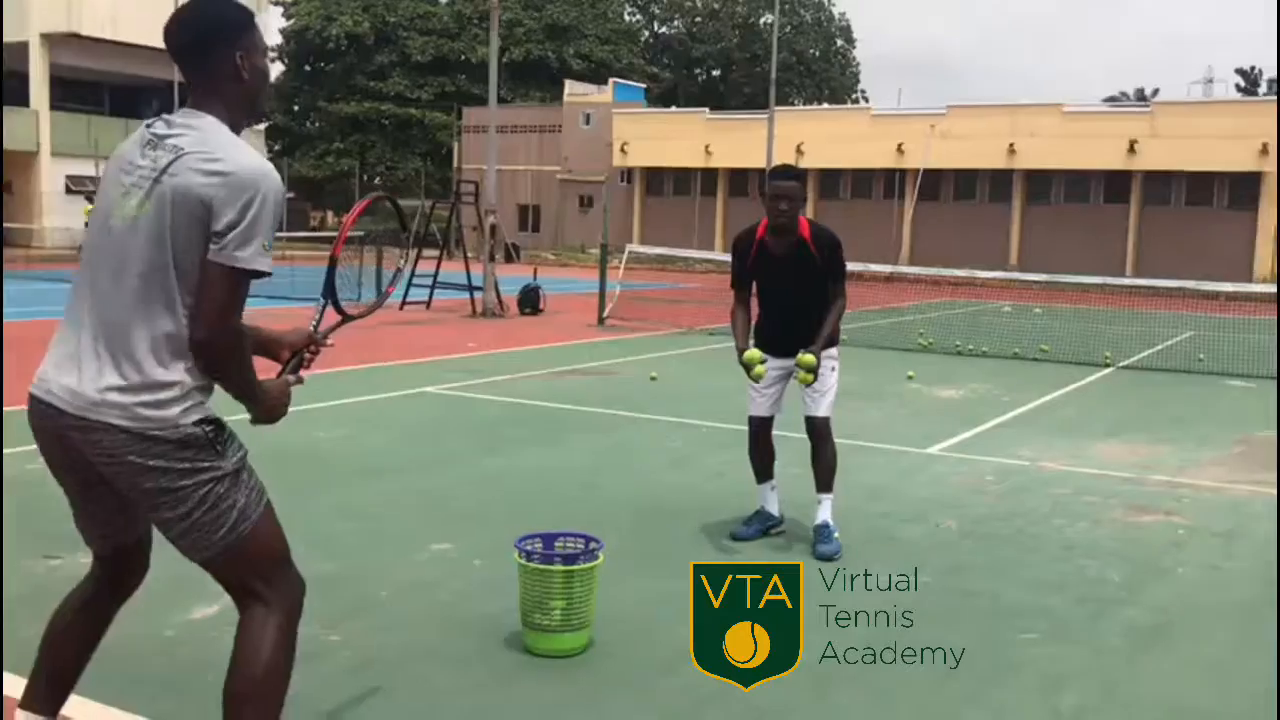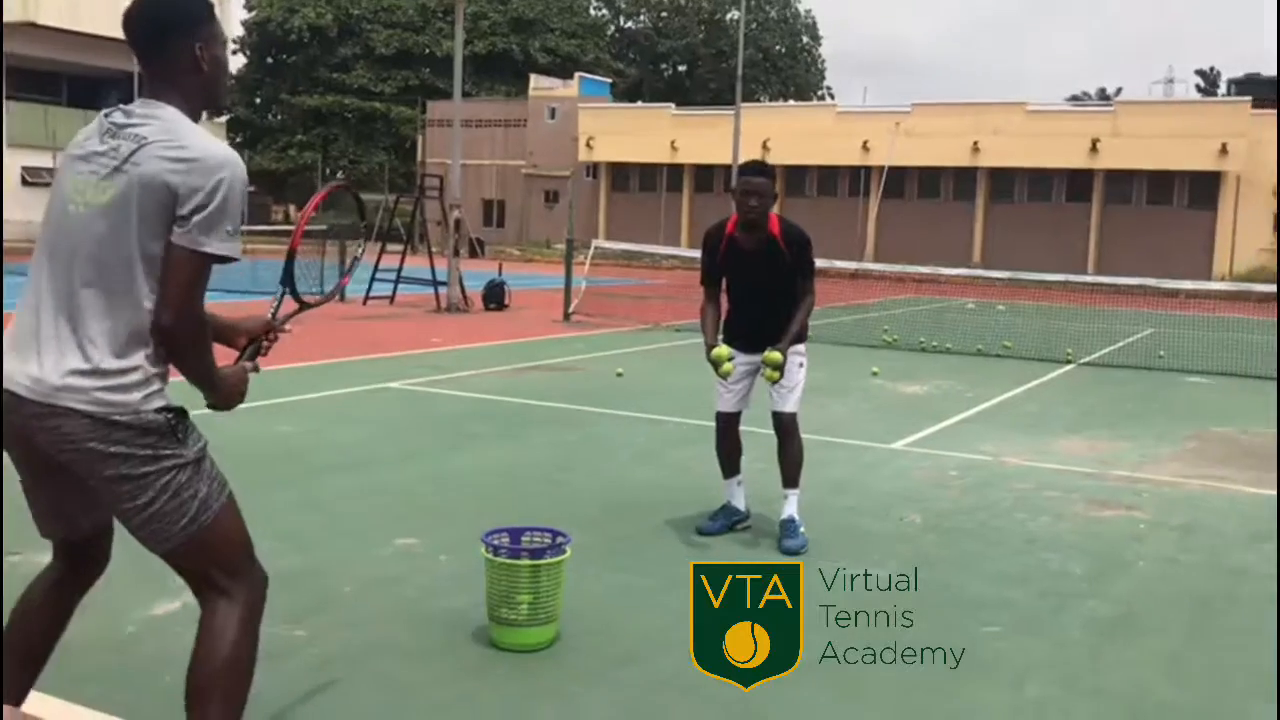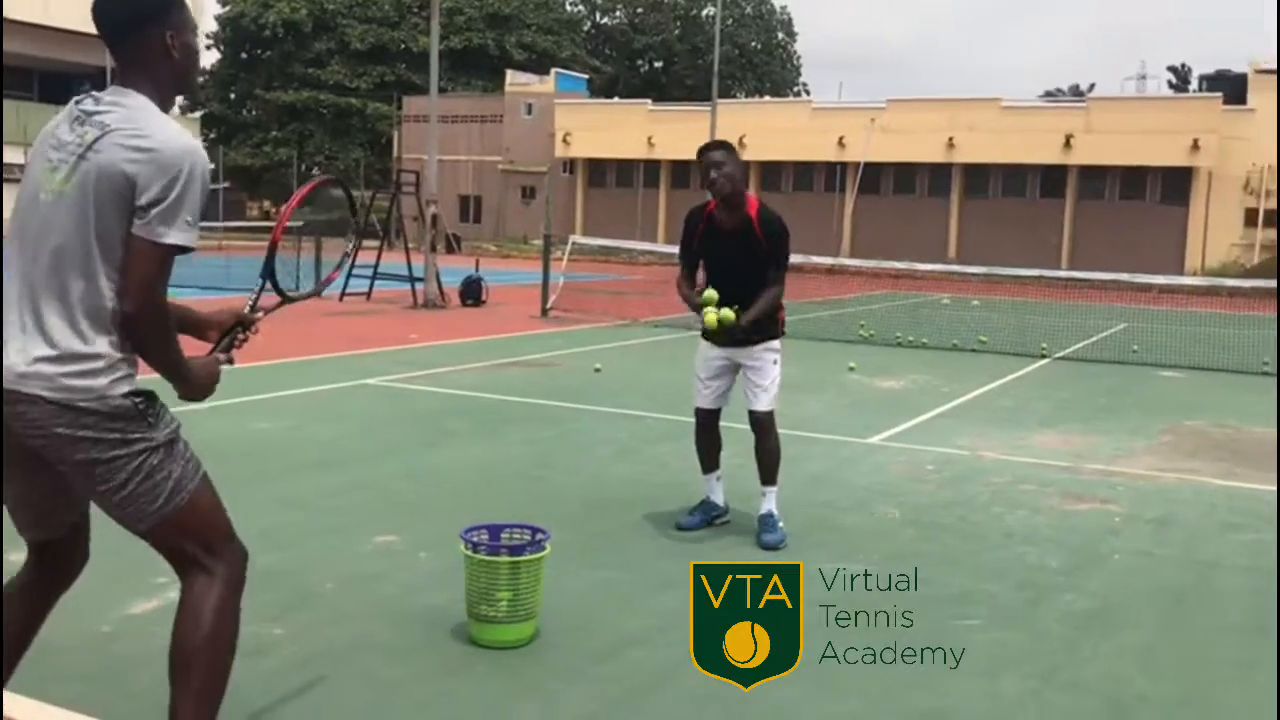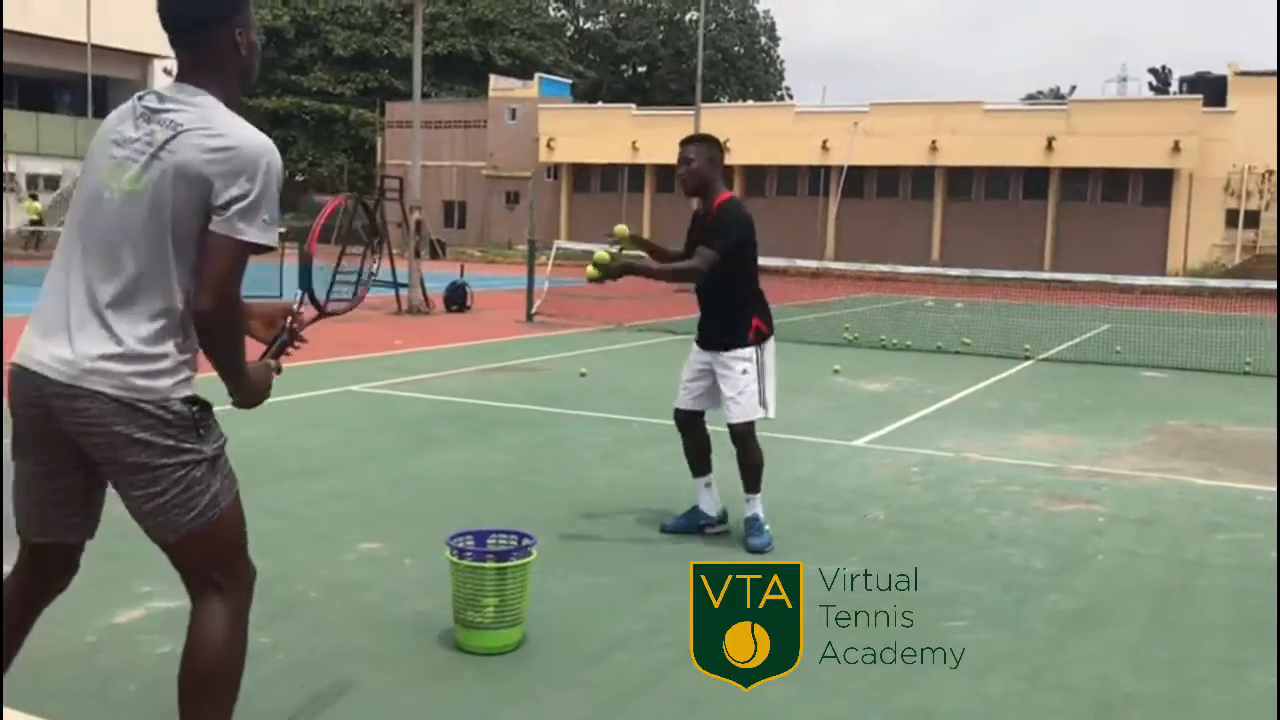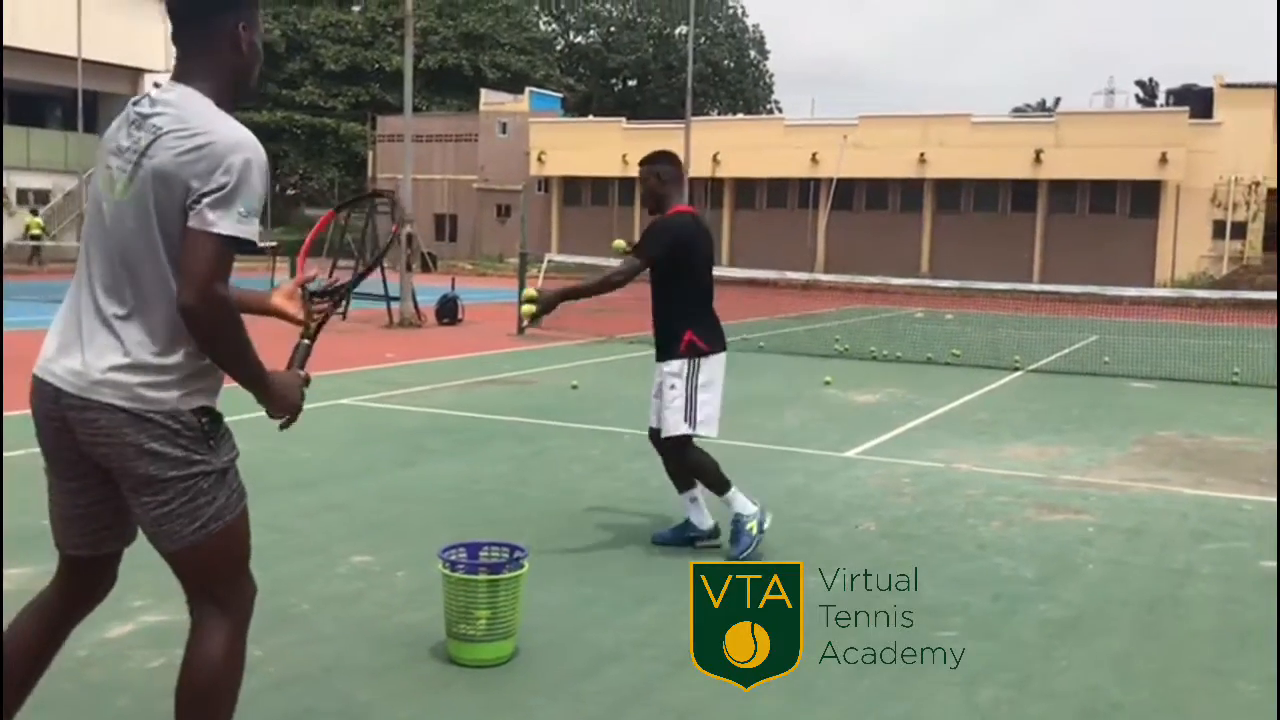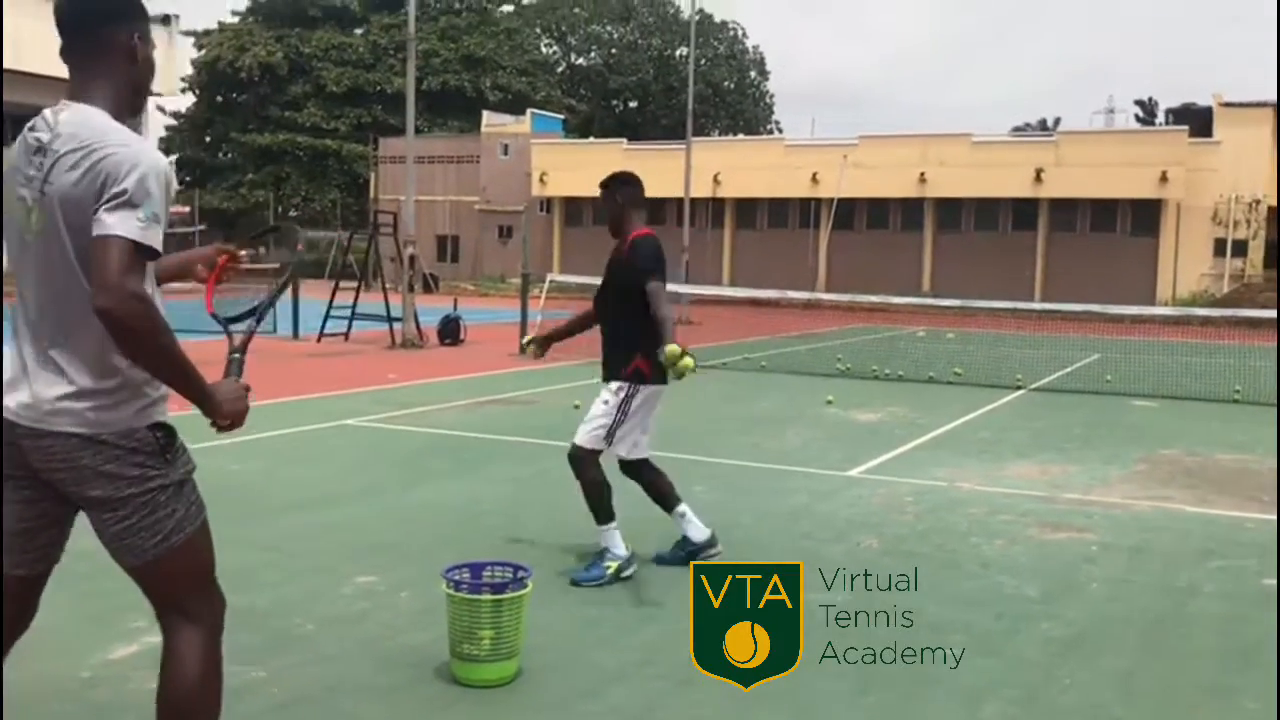
dt=0.4s
person 1, frame 1
left shoulder: (139, 147)
right shoulder: (247, 174)
right elbow: (210, 332)
left wrist: (268, 341)
right wrist: (258, 396)
left hip: (58, 401)
right hip: (149, 422)
left knee: (117, 567)
right knee: (274, 593)
person 1, frame 2
left shoulder: (94, 136)
right shoulder: (209, 161)
right elbow: (171, 316)
left wrist: (223, 328)
right wrist: (216, 383)
right hip: (109, 410)
left knee: (79, 557)
right knee: (235, 585)
person 1, frame 3
left shoulder: (69, 123)
right shoulder: (171, 150)
right elbow: (136, 306)
left wrist: (196, 321)
right wrist: (184, 374)
right hip: (83, 395)
right knee: (217, 562)
person 1, frame 4
left shoulder: (124, 119)
right shoulder: (245, 150)
right elbow: (209, 300)
left wrist: (242, 316)
right wrist: (241, 376)
right hip: (133, 395)
right knee: (225, 584)
person 1, frame 5
left shoulder: (131, 122)
right shoulder: (230, 146)
right elbow: (197, 299)
left wrist: (263, 302)
right wrist: (267, 385)
left hip: (62, 387)
right hip: (148, 408)
left knee: (78, 581)
right knee: (225, 601)
person 1, frame 6
right shoulder: (130, 157)
right elbow: (116, 302)
left wrist: (175, 267)
right wrist: (207, 394)
right hip: (106, 429)
right knee: (195, 614)
person 2, frame 1
left shoulder: (824, 241)
right shoulder: (746, 243)
left elbow: (838, 298)
right elbow: (741, 301)
left wrist: (819, 345)
right wrist: (742, 346)
left hip: (817, 345)
right hip: (769, 347)
left knee: (818, 426)
right knee: (758, 424)
left ankle: (824, 519)
right ankle: (769, 510)
person 2, frame 2
left shoulder: (794, 238)
right shoulder: (716, 238)
left elbow: (807, 296)
right elbow: (711, 297)
left wrist: (787, 342)
right wrist: (710, 342)
left hip: (785, 342)
right hip: (737, 342)
left knee: (785, 421)
right knee: (725, 419)
left ankle: (790, 514)
right ankle: (735, 504)
person 2, frame 3
left shoulder: (769, 223)
right shoulder: (697, 220)
left elbow: (776, 286)
right elbow: (686, 274)
left wrist: (745, 320)
right wrist: (692, 298)
left hip: (760, 336)
right hip: (714, 335)
left knee: (762, 419)
right knee: (705, 415)
left ankle: (769, 510)
right ankle: (714, 500)
person 2, frame 4
left shoulder: (731, 215)
right shoulder: (702, 215)
left elbow: (698, 268)
right elbow: (687, 260)
left wrist: (632, 270)
right wrist: (645, 246)
left hip: (743, 340)
right hip: (708, 338)
left knee: (741, 429)
right knee: (687, 417)
left ankle: (755, 515)
right ankle: (709, 508)
person 2, frame 5
left shoulder: (669, 226)
right shoulder: (690, 225)
left elbow: (620, 277)
left wrist: (560, 295)
right wrist: (639, 253)
left hip: (692, 351)
right hip: (680, 350)
left knee: (679, 442)
right knee: (661, 436)
left ankle: (746, 514)
right ankle: (700, 522)
person 2, frame 6
left shoulder: (642, 249)
right shoulder: (627, 250)
left elbow: (658, 298)
right elbow: (599, 310)
left wrist: (668, 340)
right wrist: (550, 336)
left hip: (635, 374)
right hip: (633, 374)
left knee: (582, 455)
right knee: (633, 461)
left ankle: (616, 553)
right ankle: (697, 535)
